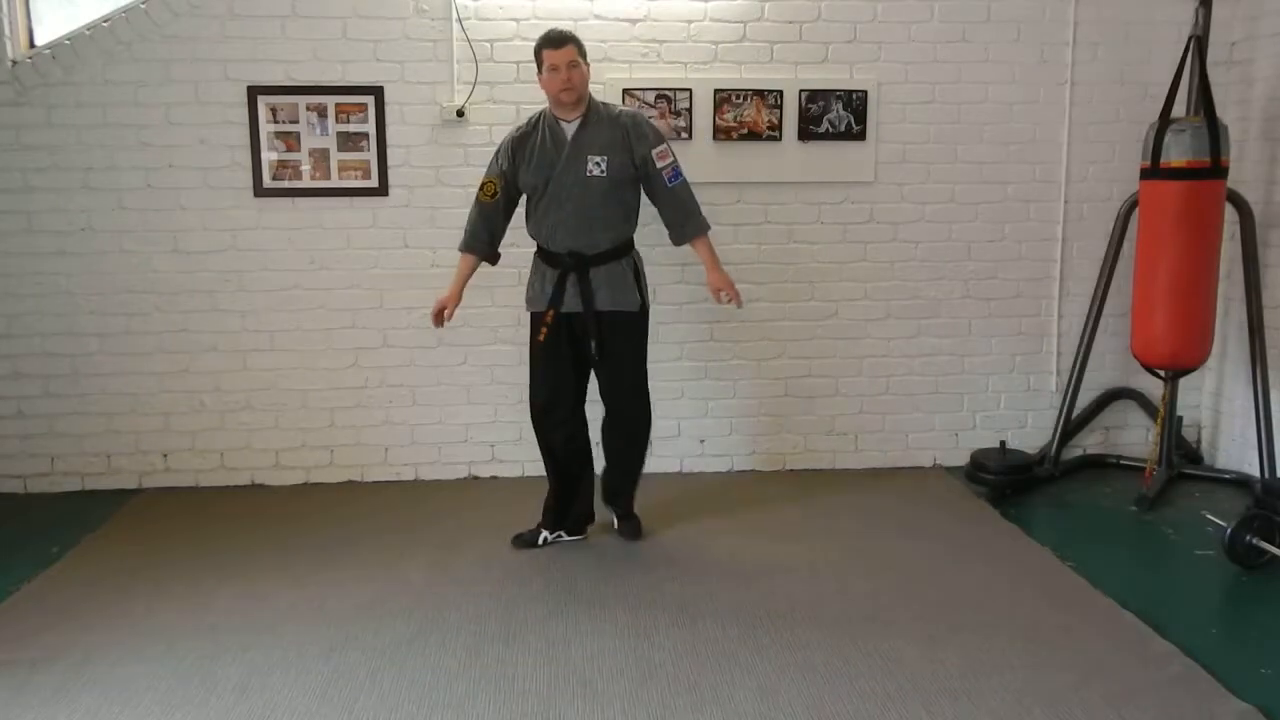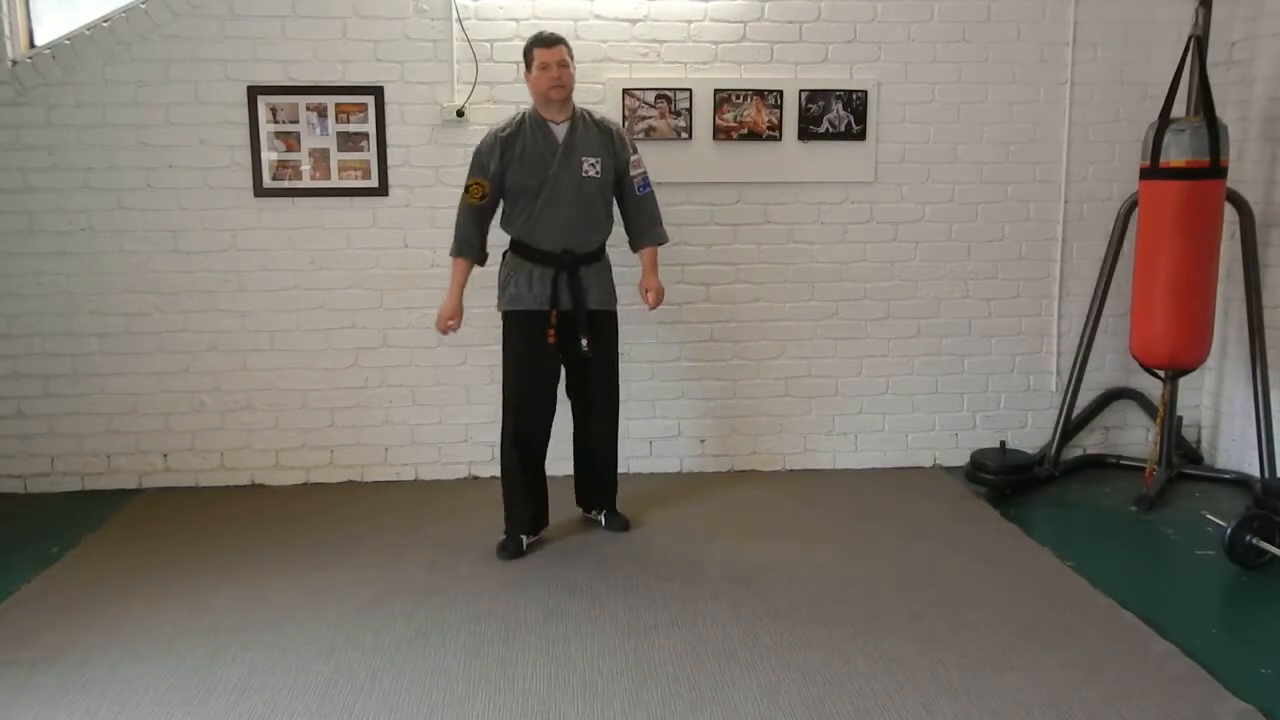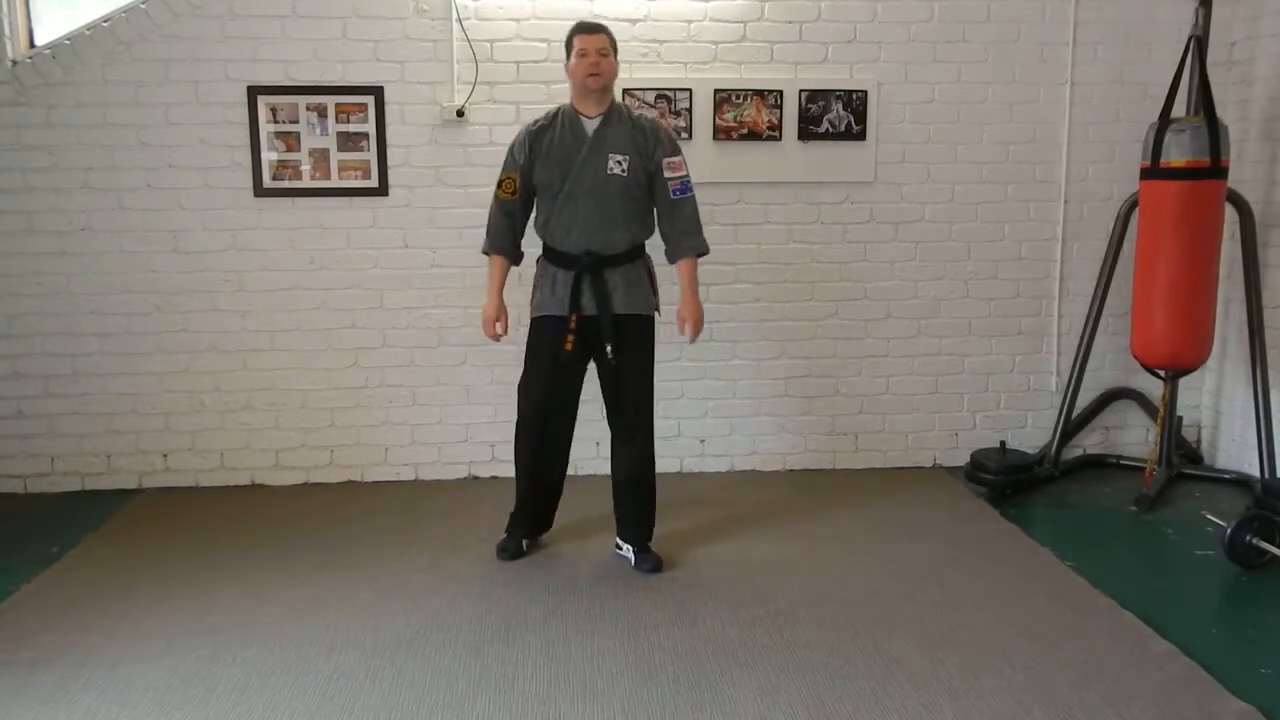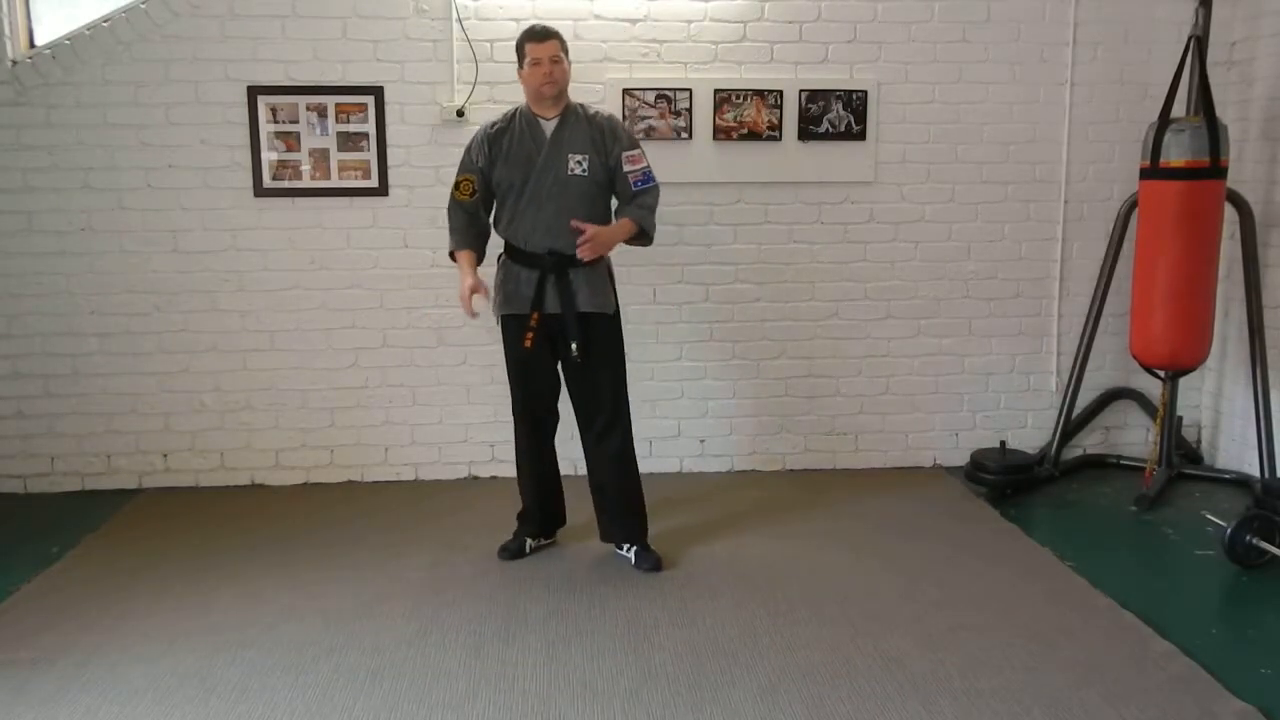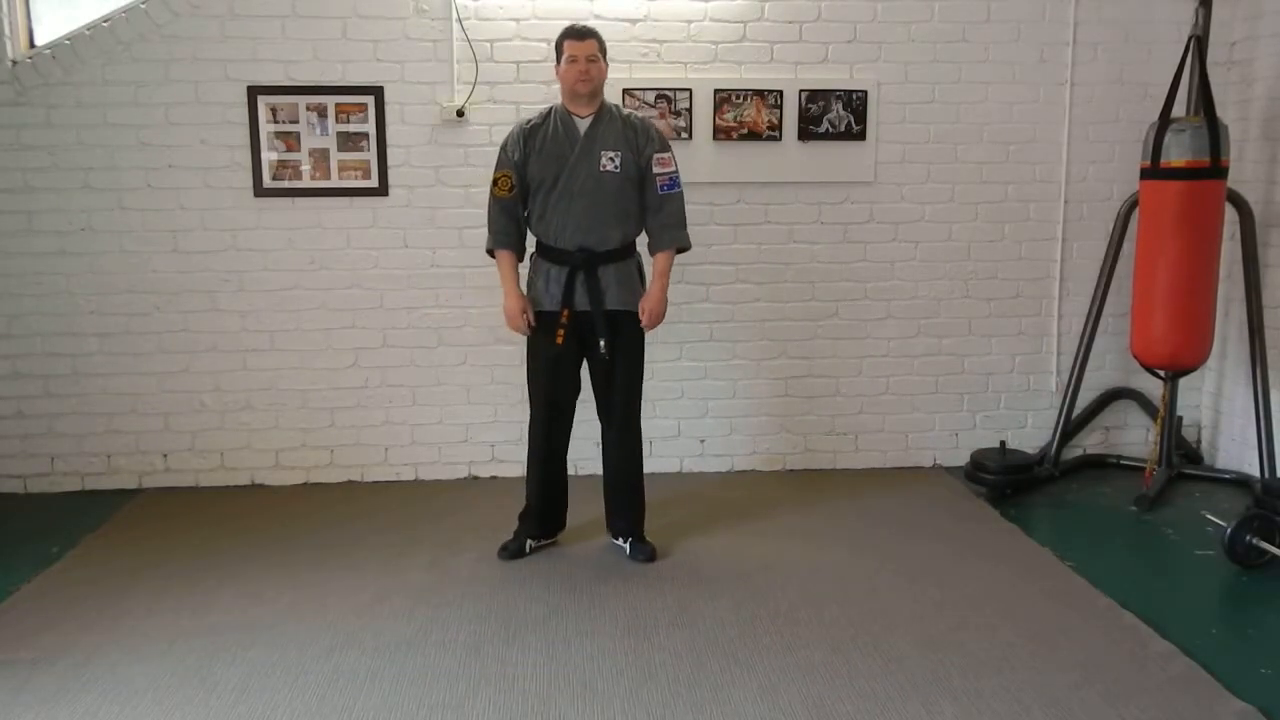
dt=1s
person 1, frame 1
left shoulder: (629, 128)
right shoulder: (520, 142)
left elbow: (675, 198)
right elbow: (488, 214)
left wrist: (711, 267)
right wrist: (457, 287)
left hip: (615, 283)
right hip: (552, 286)
left knee: (626, 405)
right knee: (553, 409)
left ankle: (620, 503)
right ankle: (566, 517)
person 1, frame 2
left shoulder: (609, 136)
right shoulder: (502, 142)
left elbow: (639, 205)
right elbow: (474, 218)
left wrist: (649, 271)
right wrist: (455, 294)
left hip: (591, 281)
right hip: (528, 286)
left knee: (599, 403)
right knee: (526, 410)
left ankle: (598, 500)
right ankle: (523, 524)
person 1, frame 3
left shoulder: (649, 135)
right shoulder: (535, 137)
left elbow: (678, 216)
right elbow: (506, 219)
left wrist: (689, 293)
right wrist: (493, 295)
left hip: (626, 289)
right hip: (558, 290)
left knee: (631, 420)
right knee: (540, 414)
left ankle: (633, 536)
right ankle: (527, 524)
person 1, frame 4
left shoulder: (605, 131)
right shoulder: (491, 139)
left elbow: (643, 195)
right elbow: (466, 213)
left wrist: (613, 234)
right wrist: (468, 270)
left hip: (588, 287)
right hip: (522, 289)
left knee: (605, 413)
right knee: (532, 414)
left ankle: (627, 532)
right ankle: (538, 524)
person 1, frame 5
left shoulder: (639, 133)
right shoulder: (526, 137)
left elbow: (664, 214)
right elbow: (505, 217)
left wrist: (657, 287)
right wrist: (512, 290)
left hip: (619, 286)
right hip: (550, 287)
left knee: (621, 413)
right knee: (548, 413)
left ankle: (627, 528)
right ankle: (538, 525)
